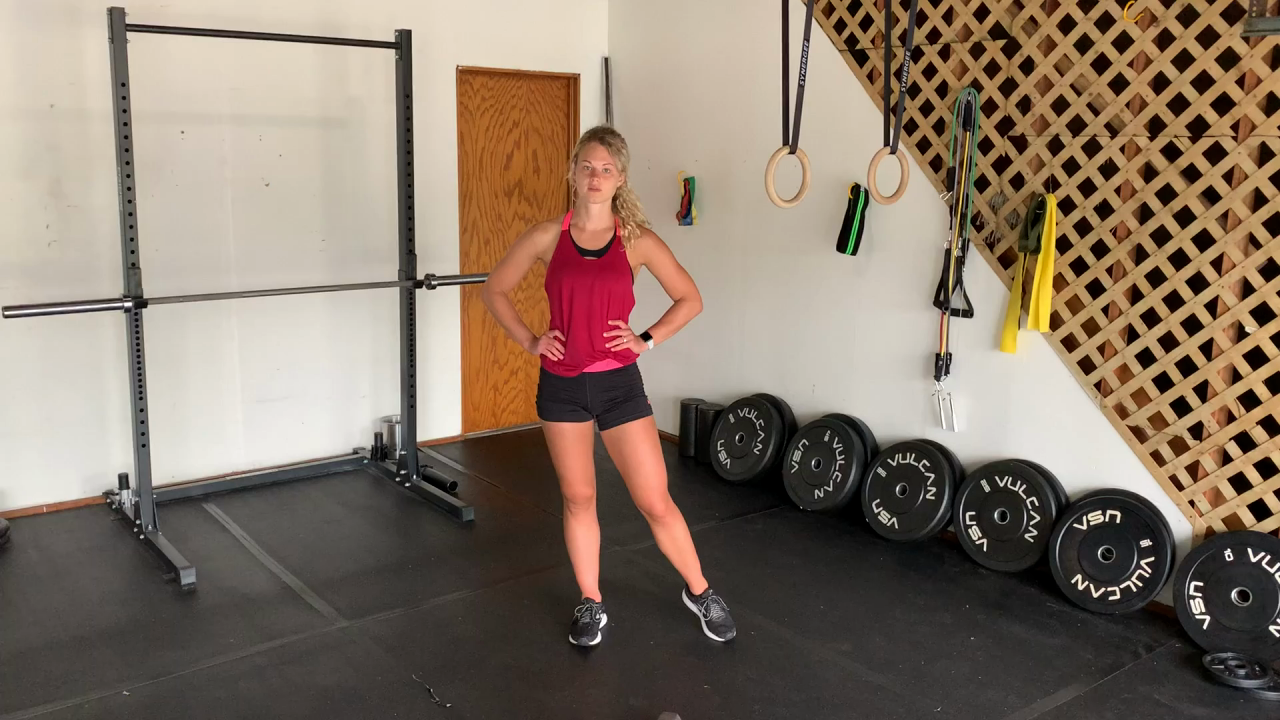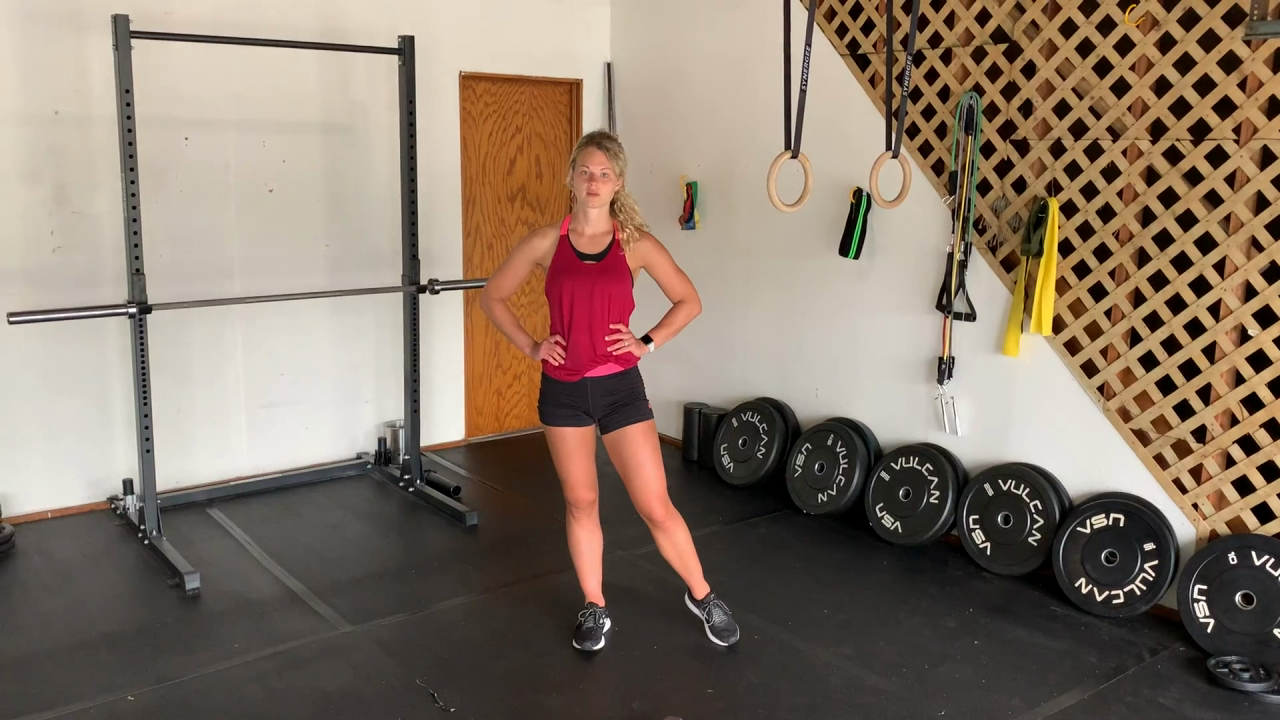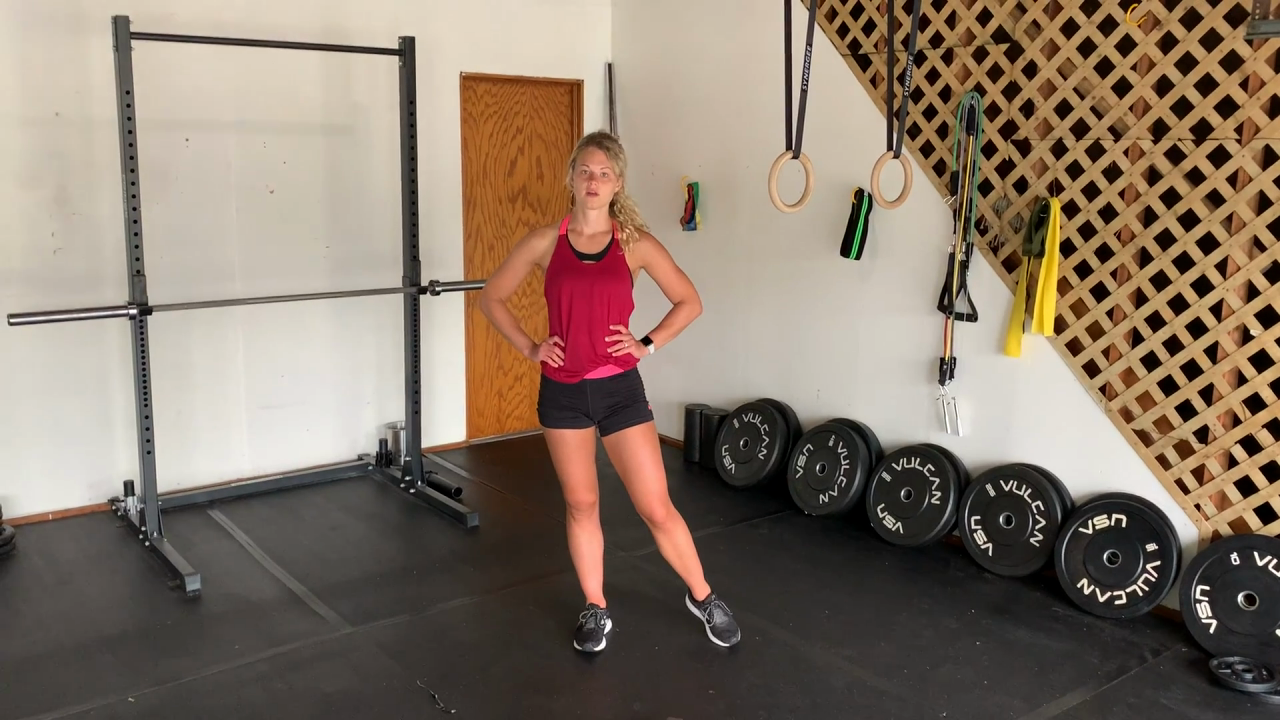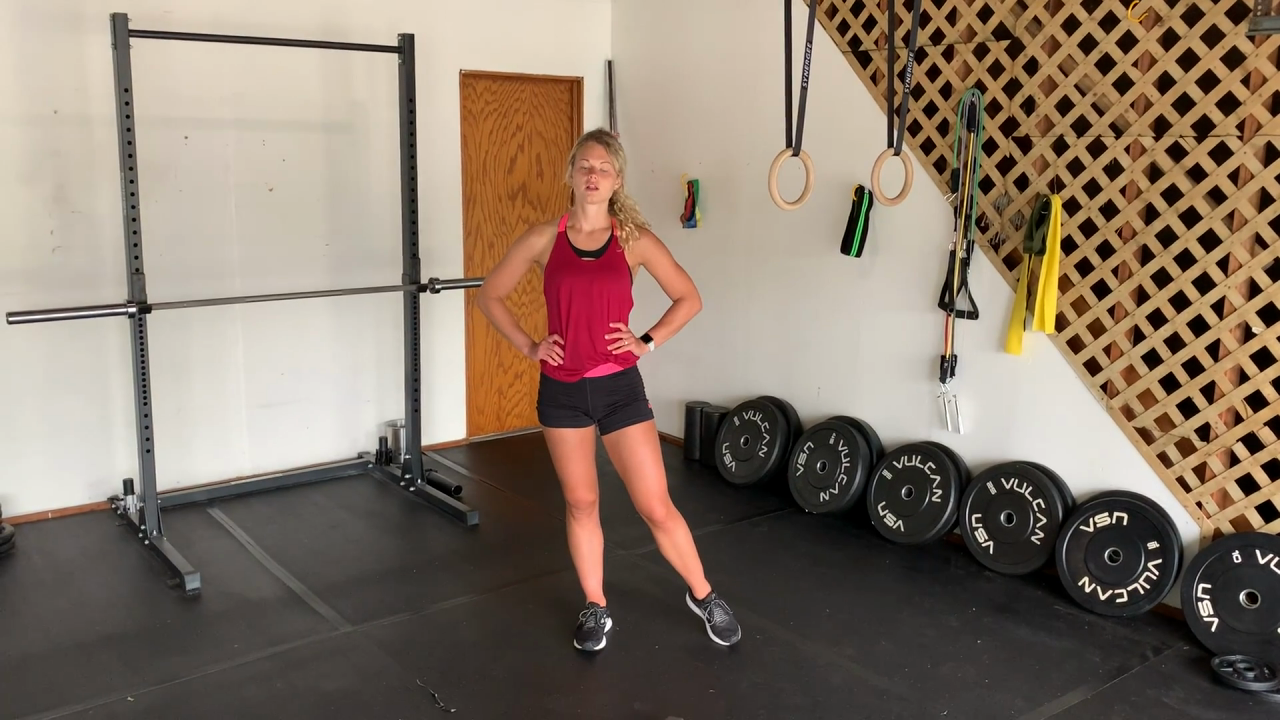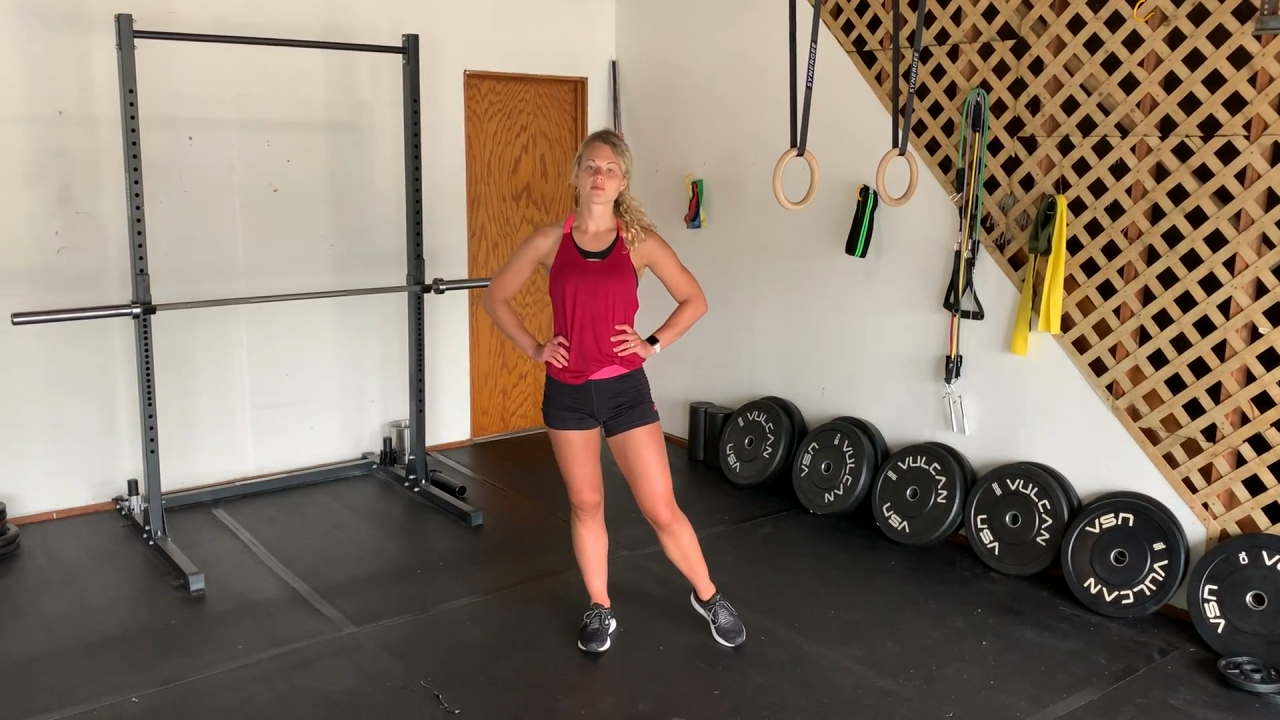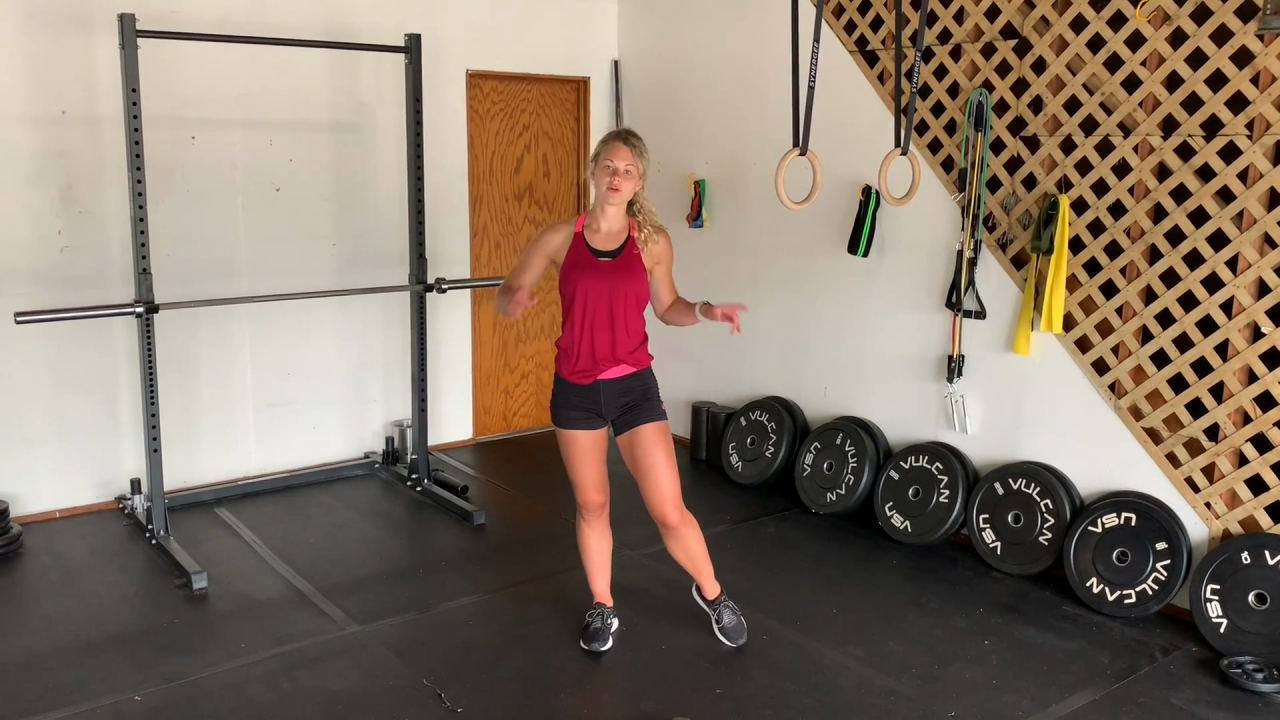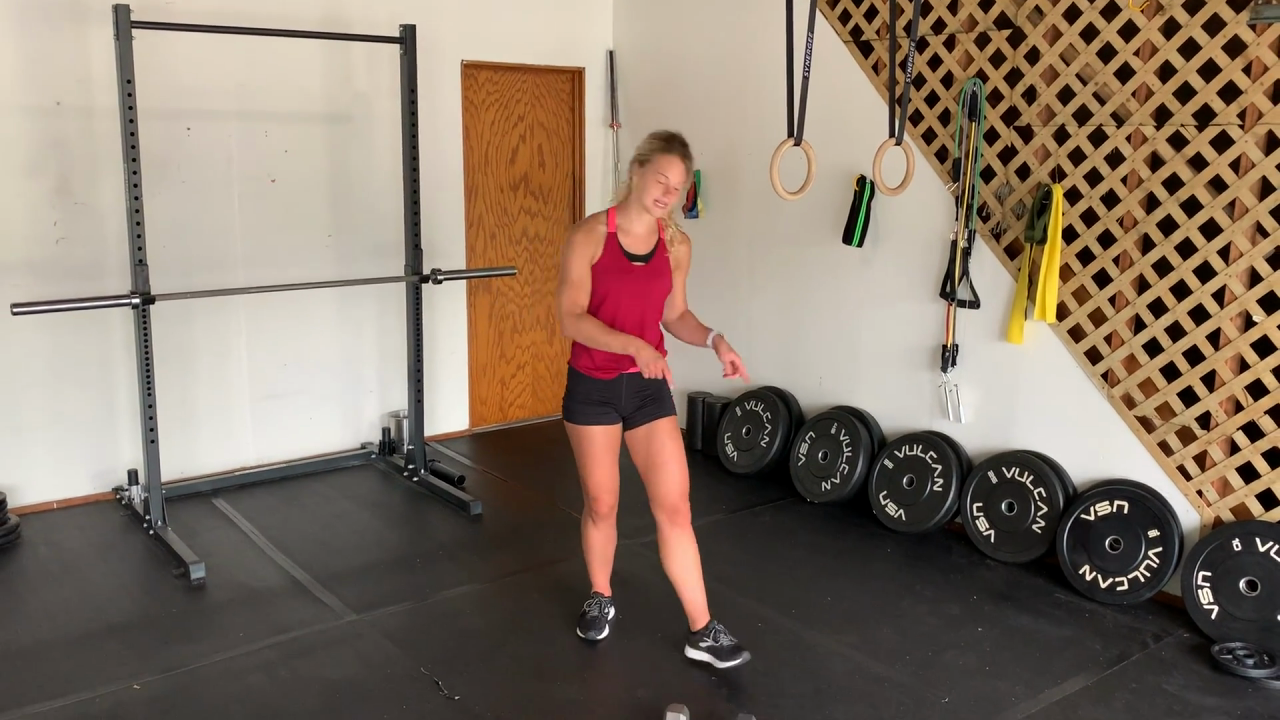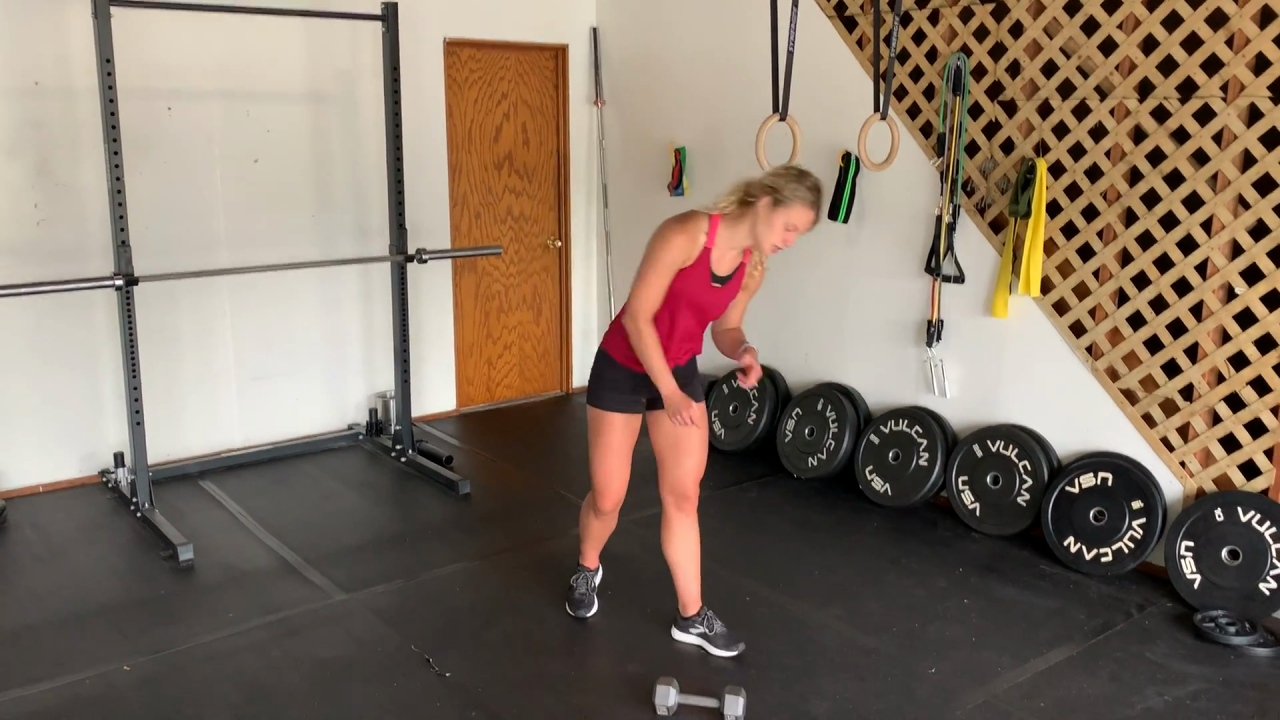
dt=0.4s
person 1, frame 1
left shoulder: (637, 240)
right shoulder: (547, 236)
left elbow: (690, 299)
right elbow: (494, 289)
left wrist: (648, 340)
right wrist: (528, 340)
left hip: (618, 384)
right hip: (561, 385)
left knee: (655, 502)
right knee: (578, 498)
left ankle: (700, 592)
right ankle: (590, 604)
person 1, frame 2
left shoulder: (636, 243)
right shoulder: (546, 241)
left elbow: (689, 301)
right elbow: (493, 296)
left wrist: (648, 343)
right wrist: (530, 346)
left hip: (620, 388)
right hip: (563, 390)
left knee: (656, 507)
right knee: (581, 503)
left ankle: (703, 596)
right ankle: (594, 609)
person 1, frame 3
left shoulder: (635, 243)
right shoulder: (545, 241)
left elbow: (689, 301)
right elbow: (491, 297)
left wrist: (648, 344)
right wrist: (528, 346)
left hip: (619, 389)
right hip: (562, 391)
left knee: (656, 508)
right knee: (581, 505)
left ankle: (703, 597)
right ankle: (595, 610)
person 1, frame 4
left shoulder: (634, 240)
right shoulder: (544, 238)
left elbow: (689, 298)
right elbow: (489, 295)
left wrist: (647, 341)
right wrist: (528, 345)
left hip: (619, 387)
right hip: (562, 389)
left knee: (656, 507)
right knee: (581, 504)
left ankle: (703, 596)
right ankle: (595, 608)
person 1, frame 5
left shoulder: (640, 241)
right shoulder: (549, 240)
left elbow: (694, 299)
right elbow: (496, 297)
left wrist: (653, 343)
right wrist: (533, 347)
left hip: (625, 389)
right hip: (567, 391)
left knee: (662, 509)
right knee: (586, 505)
left ankle: (709, 597)
right ankle: (600, 609)
person 1, frame 6
left shoulder: (653, 240)
right shoulder: (559, 237)
left elbow: (666, 308)
right elbow: (507, 298)
left wrist: (703, 312)
right wrist: (518, 298)
left hip: (633, 387)
right hip: (575, 389)
left knee: (668, 511)
right knee: (591, 505)
left ankle: (712, 593)
right ankle: (602, 608)
person 1, frame 7
left shoulder: (676, 244)
right shoulder: (590, 235)
right elbow: (570, 318)
left wrist: (713, 342)
right wrist: (633, 347)
left hip: (648, 387)
right hip: (592, 386)
left knee: (673, 507)
right knee: (600, 504)
left ankle: (700, 630)
right ankle: (600, 598)
person 1, frame 8
left shoulder: (754, 266)
right shoulder: (685, 235)
right elbow: (637, 316)
left wrist: (744, 354)
right wrist: (667, 392)
left hip: (681, 371)
right hip: (622, 369)
left knee: (683, 495)
right knee: (607, 497)
left ankle: (690, 615)
right ankle: (586, 571)
